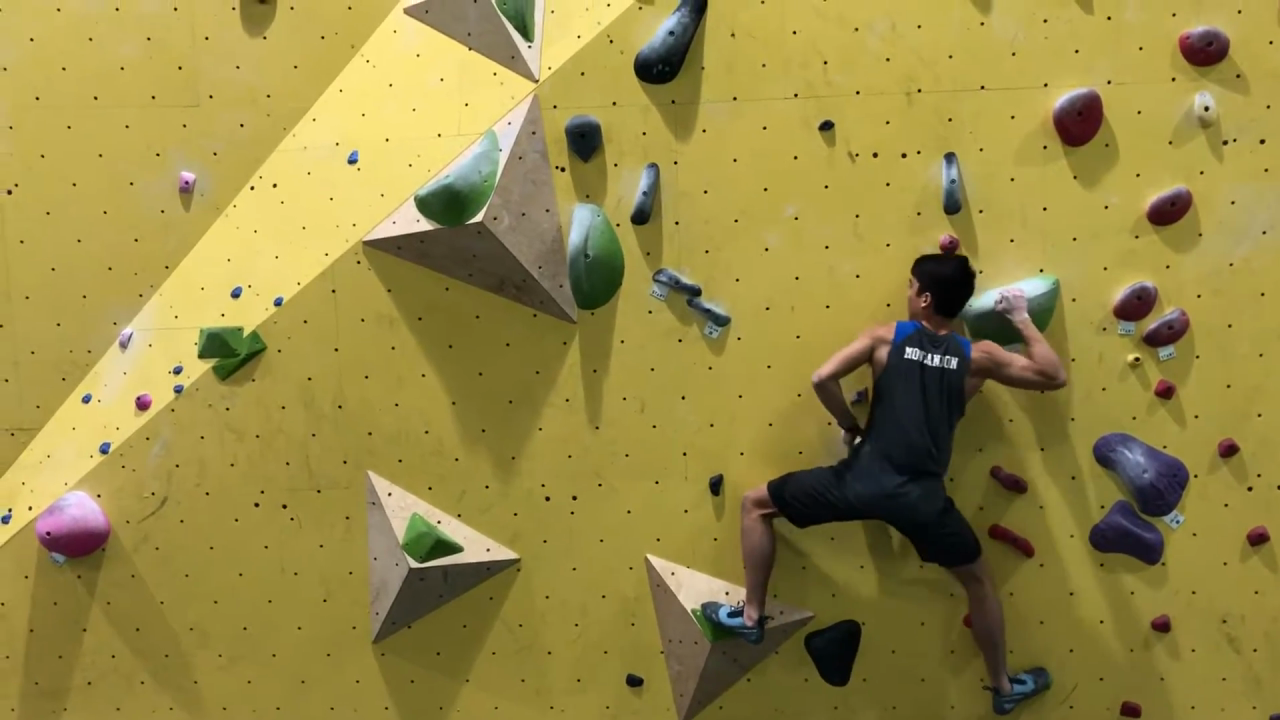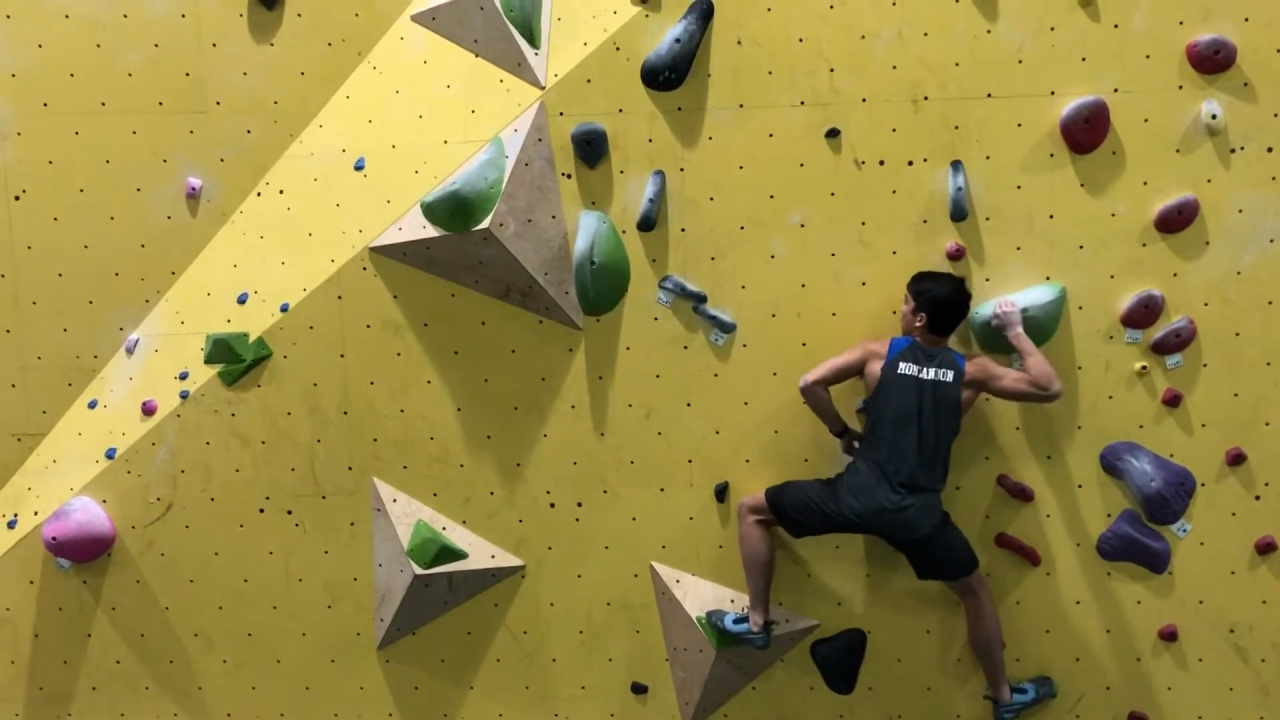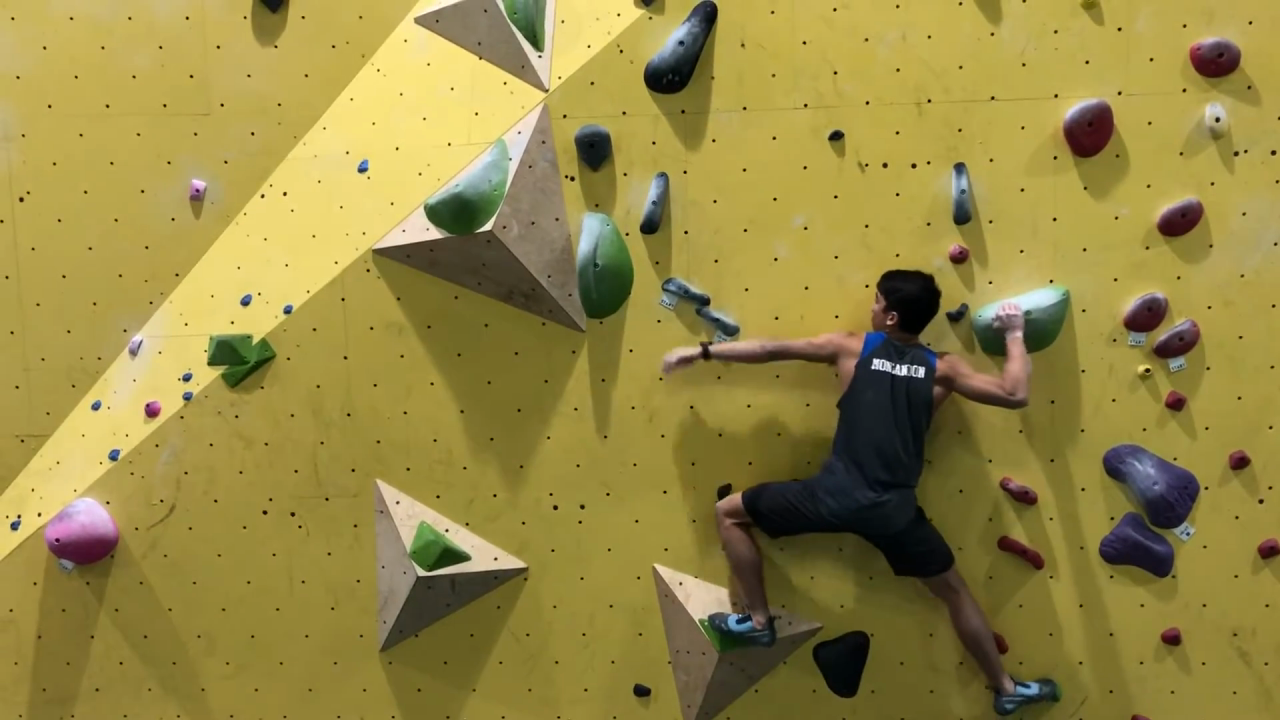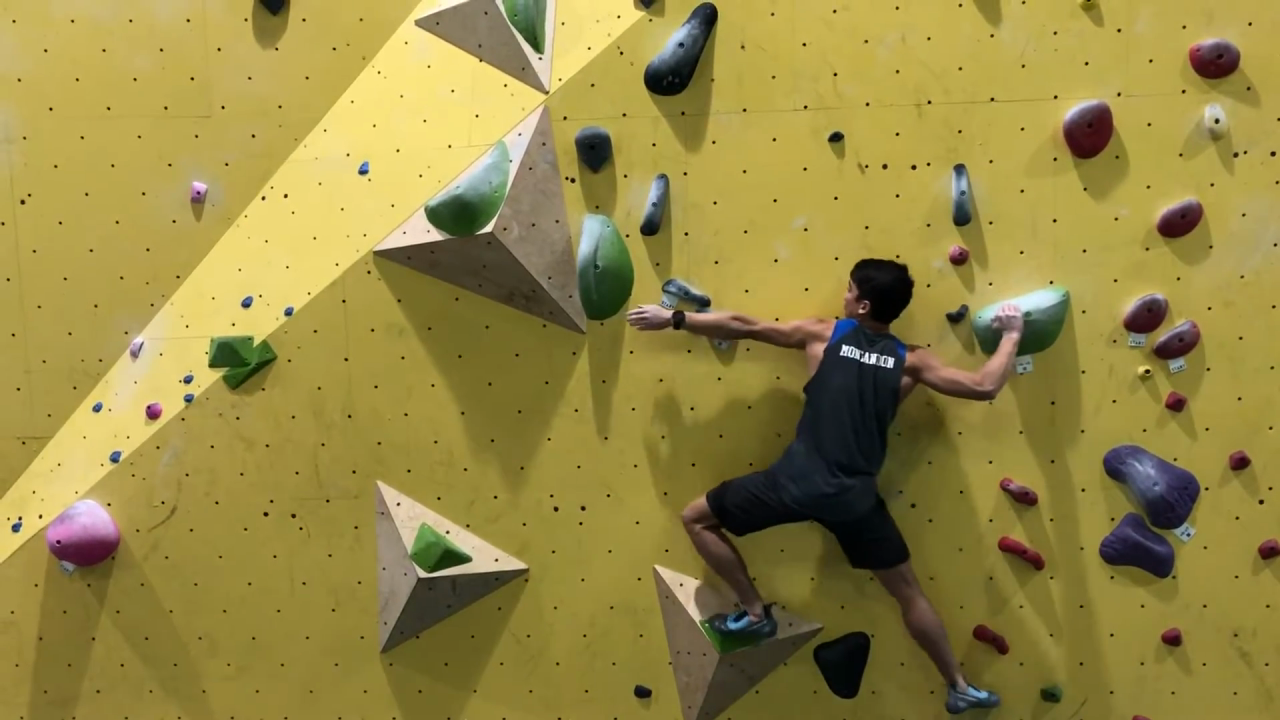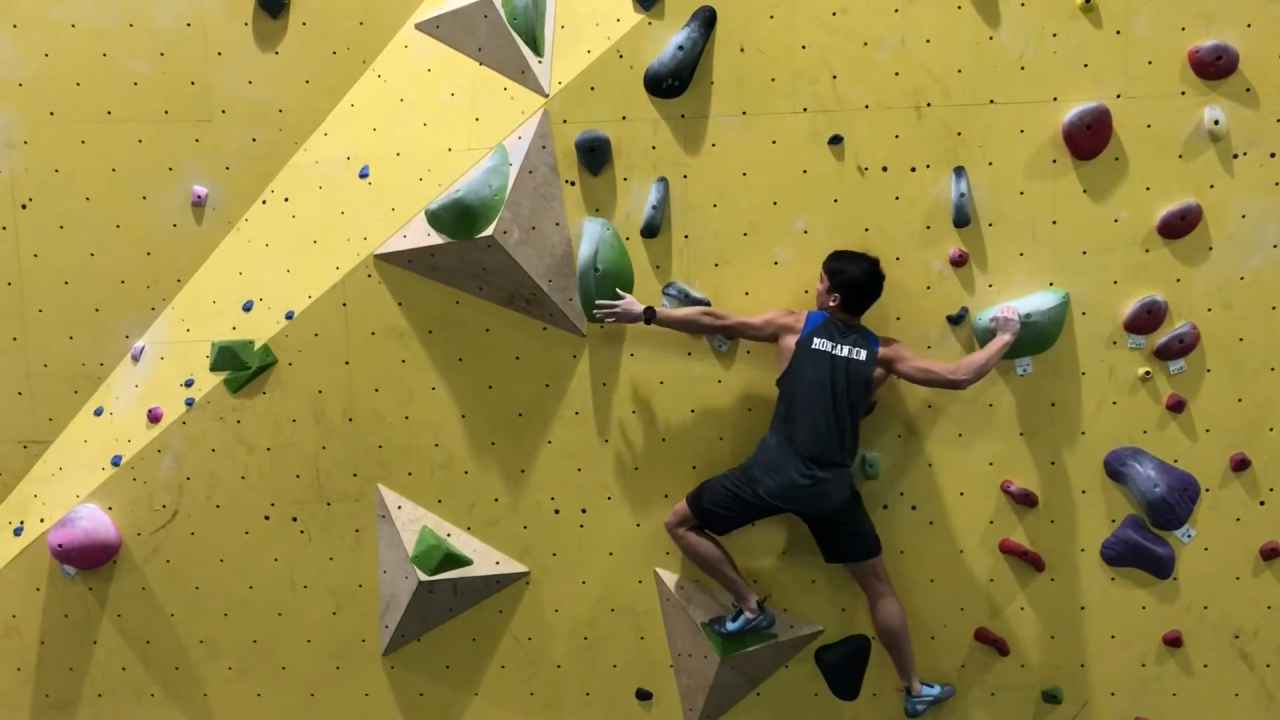
dt=0.4s
person 1, frame 1
left shoulder: (885, 337)
right shoulder: (978, 356)
left elbow: (822, 379)
right elbow: (1054, 376)
left wrist: (851, 428)
right wrist: (1021, 318)
left hip: (864, 479)
right hip: (922, 496)
left knee: (755, 504)
right knee: (979, 580)
left ankle: (751, 614)
person 1, frame 2
left shoulder: (878, 353)
right shoulder: (971, 372)
left elbow: (810, 383)
right elbow: (1049, 388)
left wrist: (844, 433)
right wrist: (1015, 332)
left hip: (860, 494)
right hip: (918, 511)
left knee: (752, 510)
right knee: (976, 593)
left ankle: (755, 620)
person 1, frame 3
left shoulder: (851, 347)
right shoulder: (942, 369)
left elbow: (770, 349)
right elbow: (1015, 394)
left wrist: (701, 351)
right wrist: (1014, 334)
left hip: (835, 494)
right hip: (894, 509)
left knee: (729, 513)
right knee: (956, 592)
left ankle: (757, 620)
person 1, frame 4
left shoulder: (822, 333)
right shoulder: (911, 361)
left elbow: (742, 326)
right elbow: (984, 387)
left wrist: (672, 318)
right wrist: (1011, 336)
left hip: (796, 481)
right hip: (855, 496)
left knee: (696, 518)
right knee: (909, 591)
left ankle: (754, 613)
right ankle: (958, 687)
person 1, frame 5
left shoulder: (795, 326)
right shoulder: (883, 352)
left elbow: (714, 320)
right elbow: (958, 376)
left wrist: (644, 313)
right wrist: (1004, 337)
left hip: (771, 474)
right hip: (831, 488)
left knee: (680, 523)
right knee: (878, 587)
left ankle: (750, 608)
